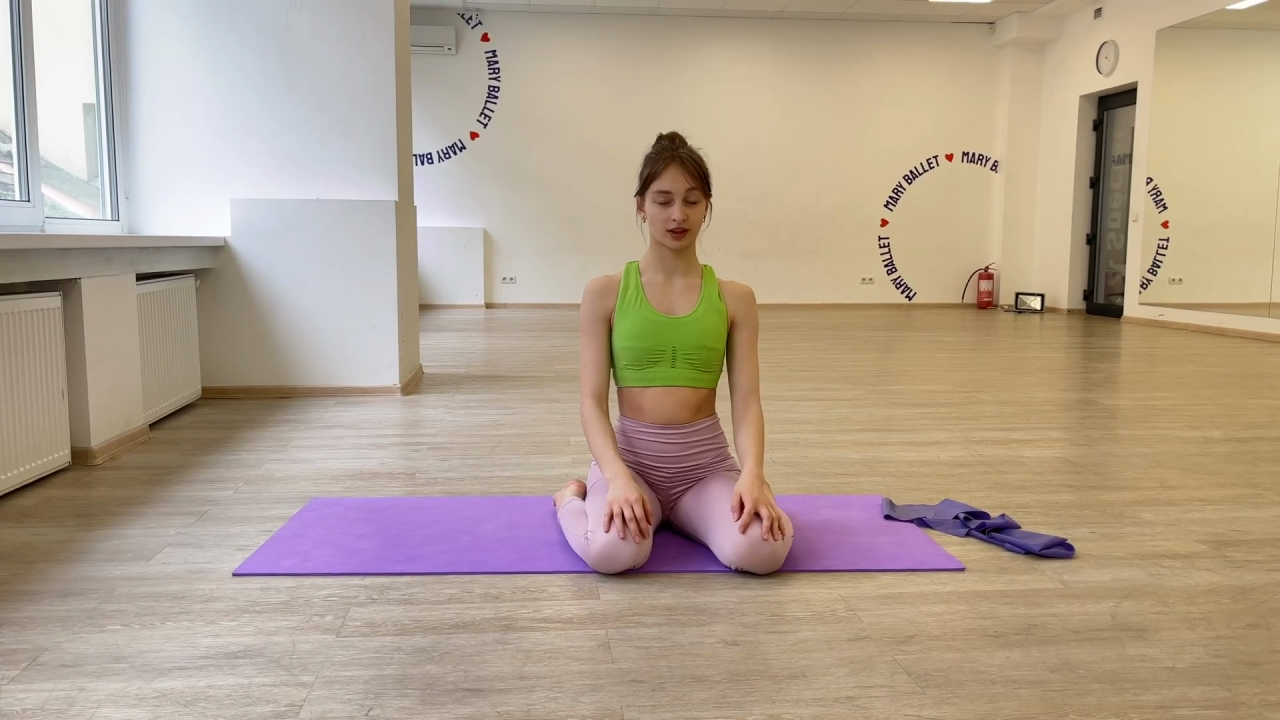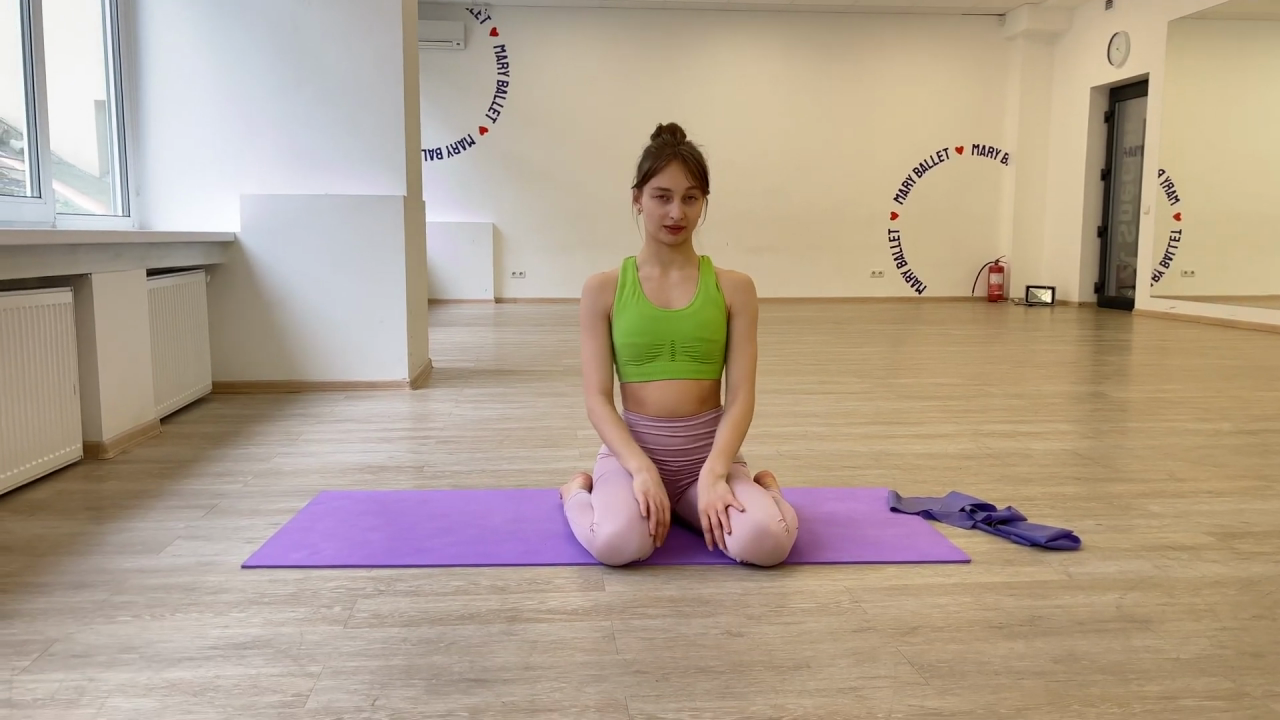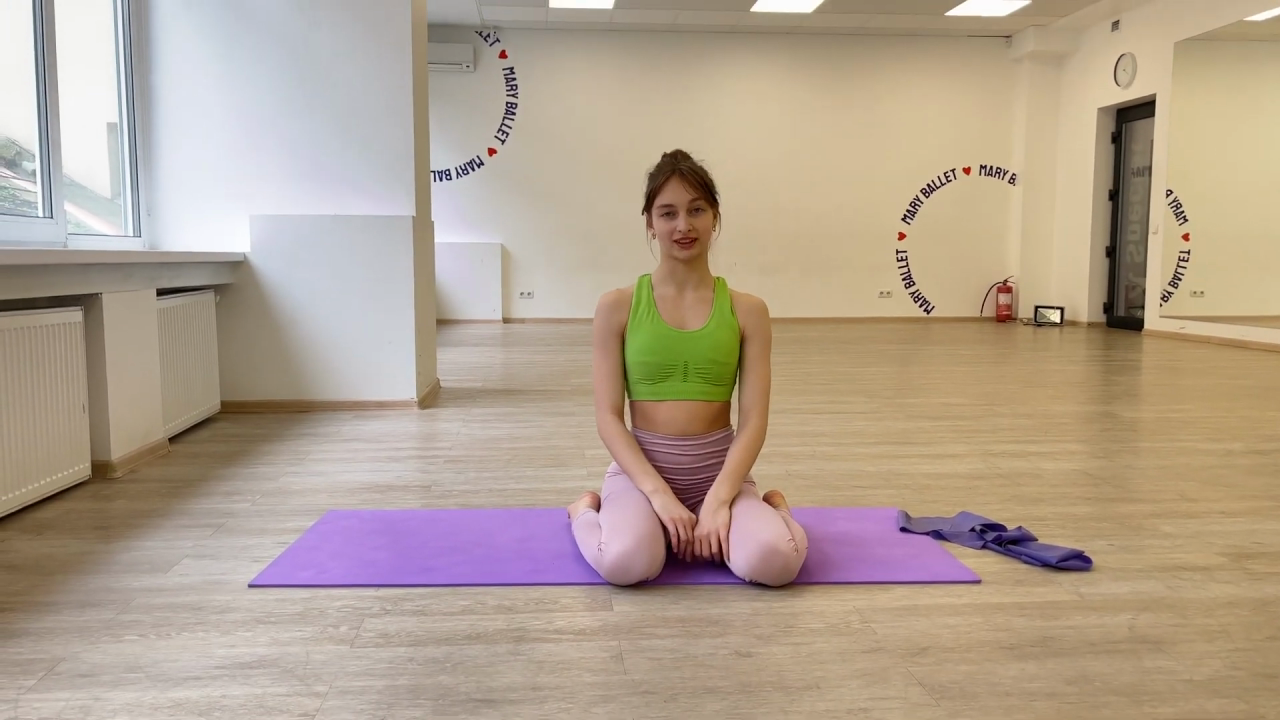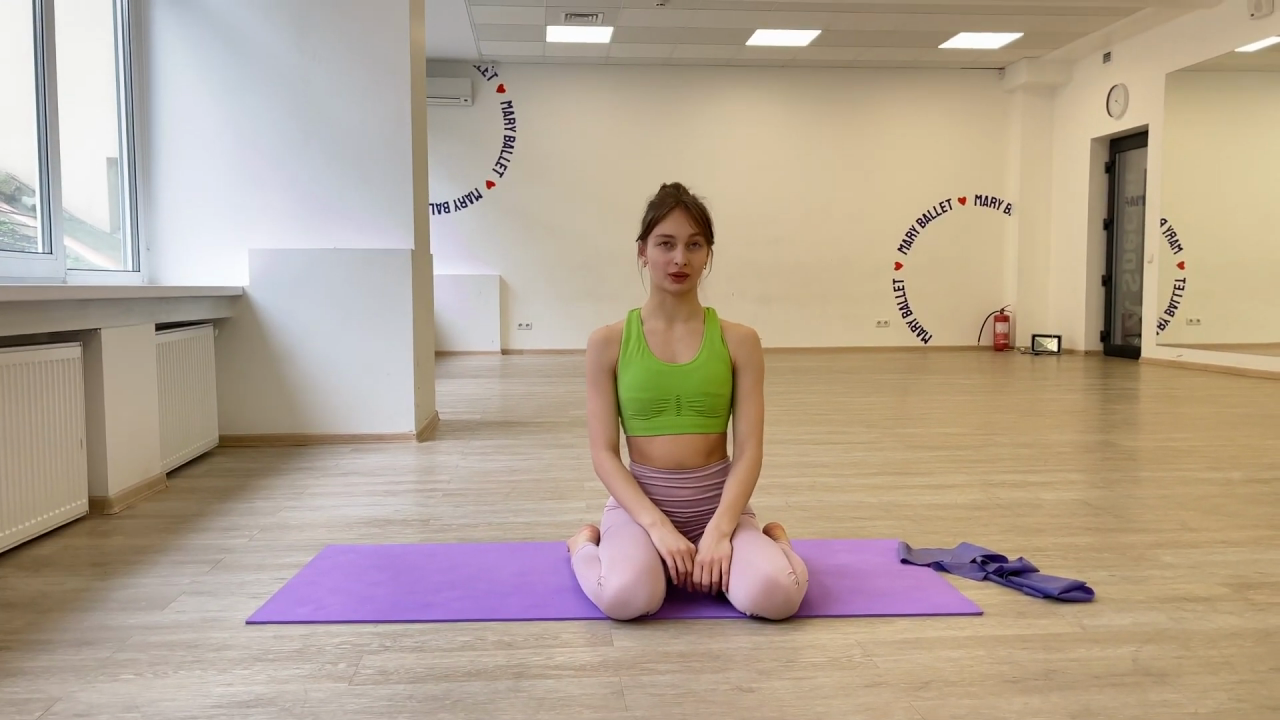
dt=1s
person 1, frame 1
left shoulder: (735, 298)
right shoulder: (605, 293)
left elbow: (747, 402)
right elbow: (592, 401)
left wrist: (750, 473)
right wrist: (617, 476)
left hip: (707, 460)
right hip: (631, 454)
left knee: (762, 550)
right knee: (611, 551)
right ankle: (572, 499)
person 1, frame 2
left shoulder: (734, 287)
right shoulder: (603, 289)
left elbow: (740, 397)
right elbow: (598, 398)
left wrist: (713, 475)
right wrist: (643, 469)
left hip: (710, 449)
right hip: (632, 447)
left knee: (765, 542)
right knee: (618, 544)
left ankle: (762, 488)
right ankle: (579, 492)
person 1, frame 3
left shoulder: (748, 311)
right shoulder: (617, 307)
left elbow: (753, 421)
right elbow: (609, 417)
left wrist: (718, 499)
right wrist: (660, 495)
left hip: (718, 468)
right hip: (641, 467)
left knee: (773, 561)
right knee: (625, 564)
left ankle: (771, 507)
right ankle: (586, 511)
person 1, frame 4
left shoulder: (739, 341)
right shoulder: (608, 342)
left elbow: (749, 451)
right elbow: (604, 453)
left wrist: (719, 530)
right wrist: (658, 526)
left hip: (717, 500)
right hip: (640, 500)
left knee: (774, 596)
right knee: (626, 598)
left ankle: (771, 540)
right ankle: (586, 544)
